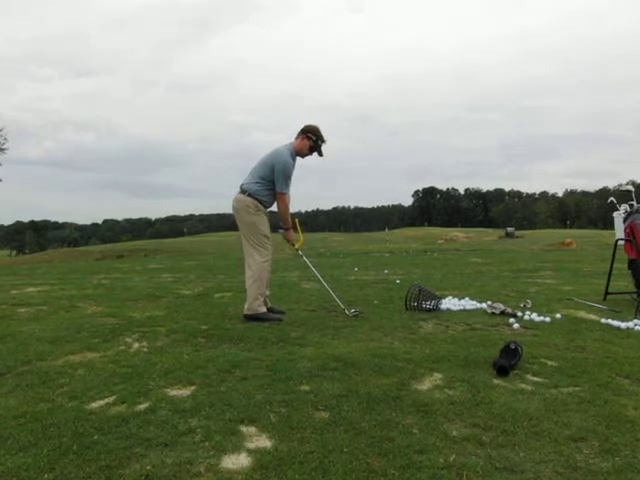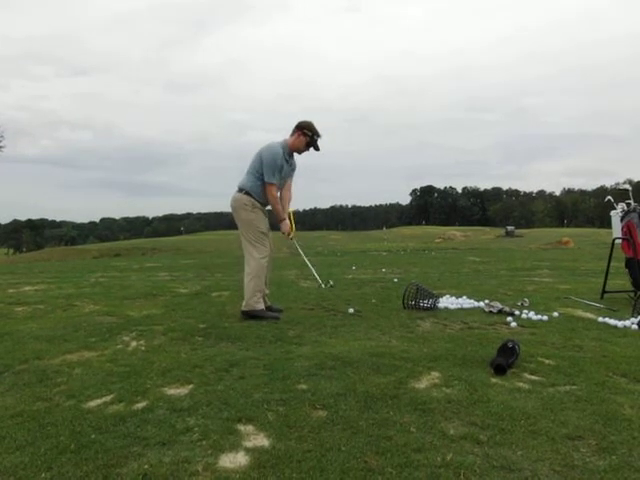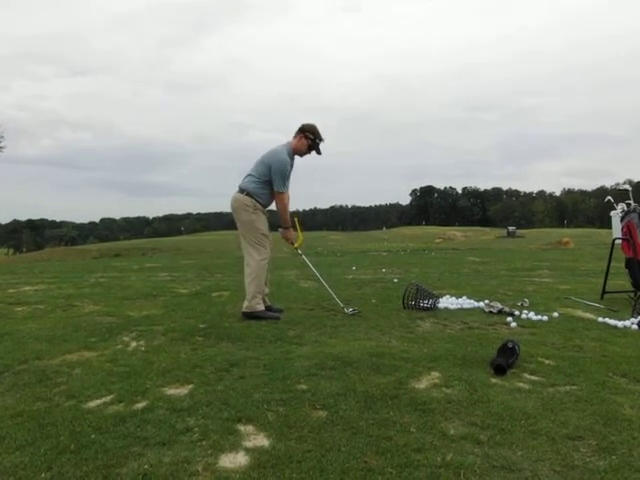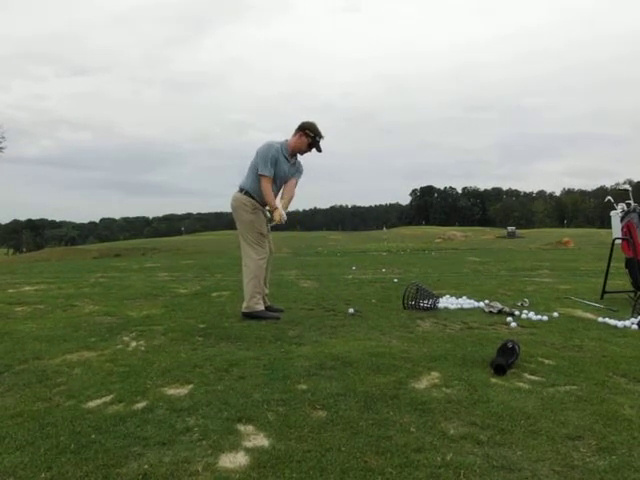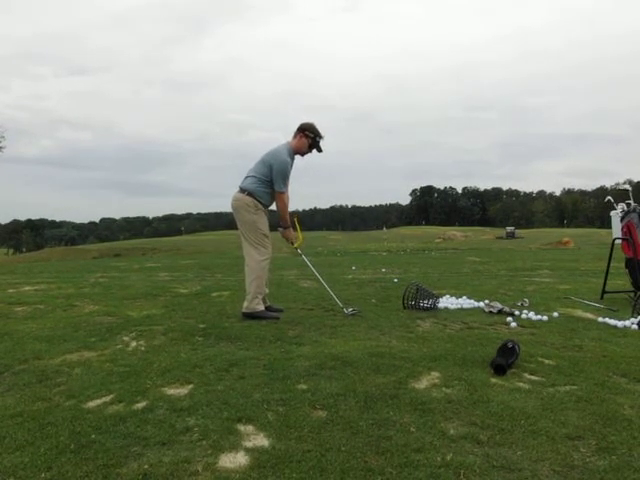
dt=1s
person 1, frame 1
left shoulder: (286, 156)
right shoulder: (284, 159)
left elbow: (284, 195)
right elbow: (281, 199)
left wrist: (286, 225)
right wrist: (288, 228)
left hip: (252, 204)
right hip: (249, 205)
left knee: (262, 254)
right knee: (260, 256)
left ankle: (261, 303)
right ankle: (254, 308)
person 1, frame 2
left shoulder: (291, 161)
right shoulder: (274, 152)
left elbow: (286, 191)
right elbow: (270, 191)
left wrist: (286, 217)
right wrist: (281, 220)
left hip: (255, 205)
right hip: (247, 203)
left knee: (264, 252)
right knee: (258, 253)
left ankle: (260, 301)
right ankle: (252, 305)
person 1, frame 3
left shoulder: (286, 156)
right shoulder: (281, 159)
left elbow: (284, 194)
right elbow: (280, 198)
left wrist: (285, 224)
right wrist: (287, 227)
left hip: (252, 204)
right hip: (248, 204)
left knee: (263, 252)
right knee: (258, 254)
left ankle: (260, 301)
right ankle: (252, 307)
person 1, frame 4
left shoulder: (297, 166)
right shoulder: (271, 149)
left elbow: (289, 189)
right elbow: (265, 184)
left wrist: (282, 210)
right wrist: (275, 209)
left hip: (258, 206)
right hip: (247, 203)
left knee: (265, 253)
right knee: (256, 254)
left ankle: (261, 301)
right ankle: (252, 306)
person 1, frame 5
left shoulder: (286, 156)
right shoulder: (282, 158)
left elbow: (283, 194)
right elbow: (280, 197)
left wrist: (286, 224)
right wrist: (286, 227)
left hip: (251, 204)
right hip: (248, 204)
left knee: (261, 253)
right knee: (259, 254)
left ankle: (260, 301)
right ankle: (253, 306)
